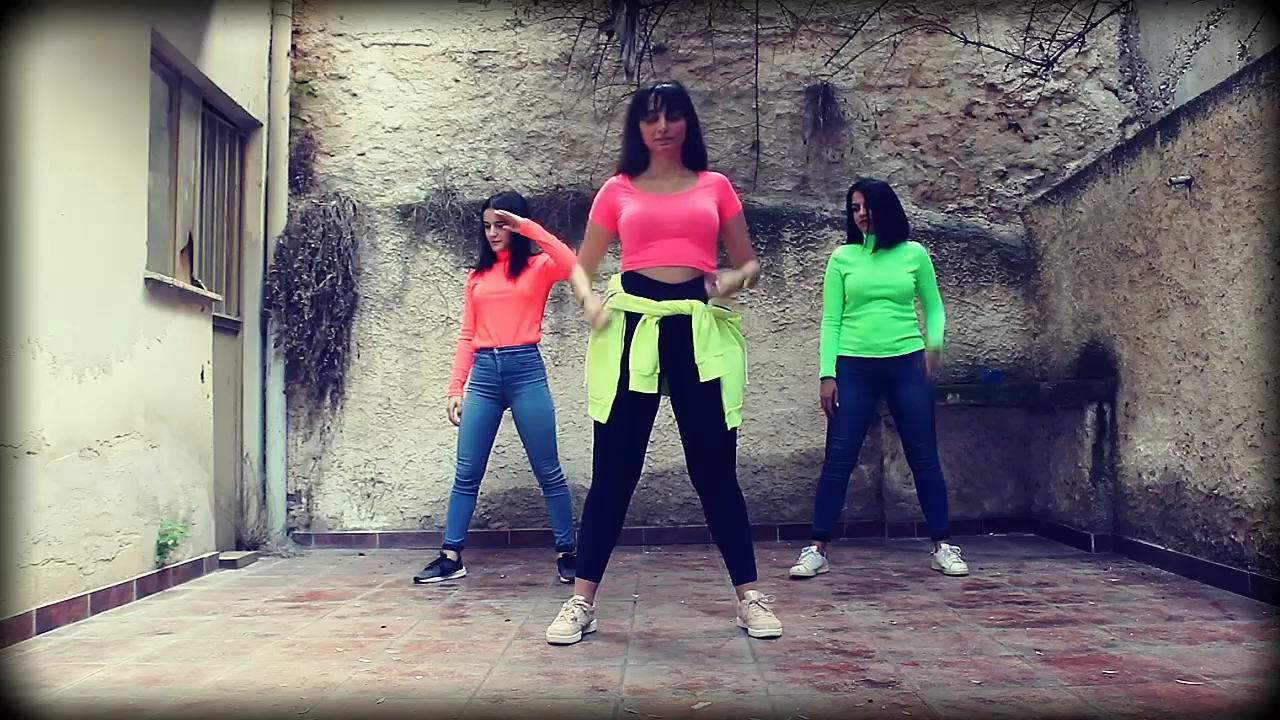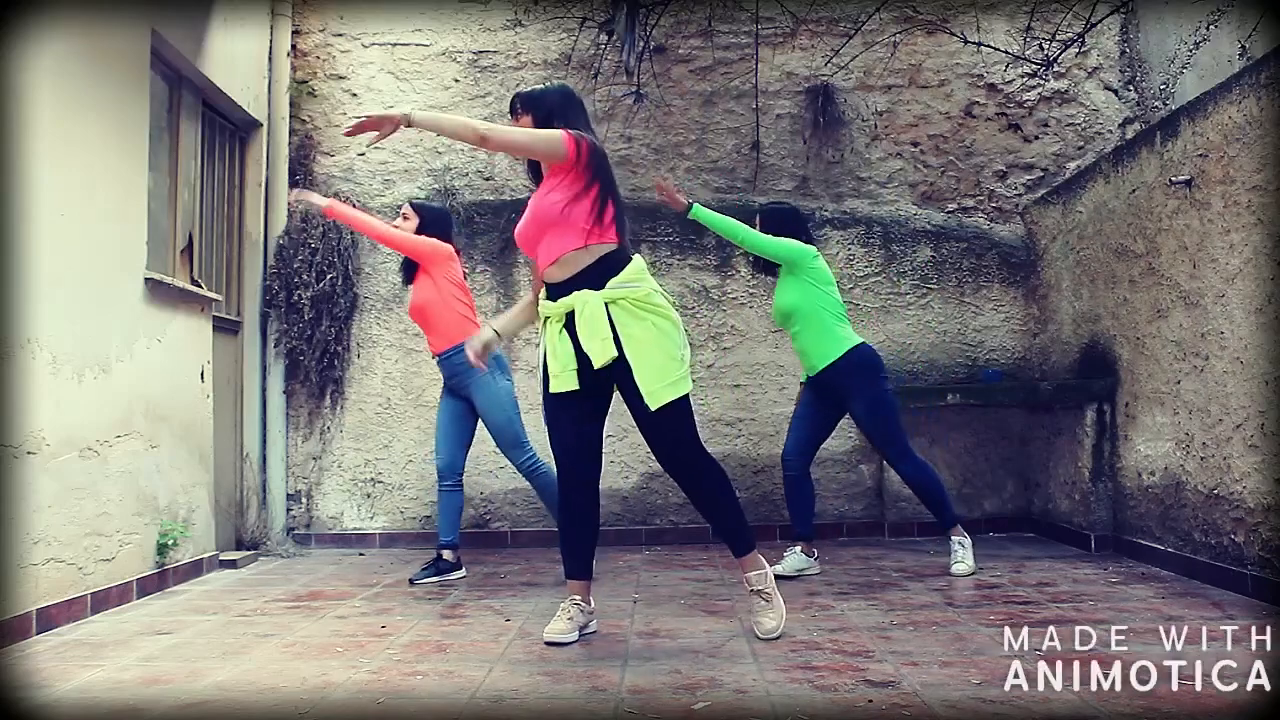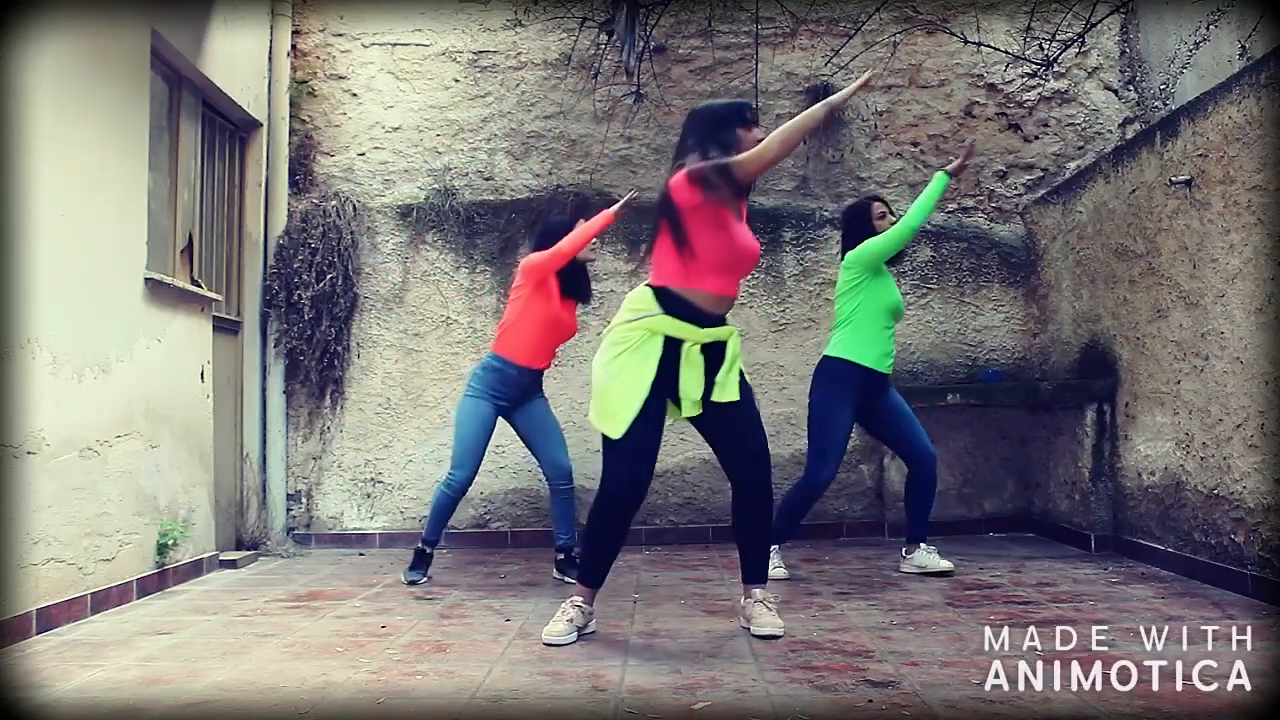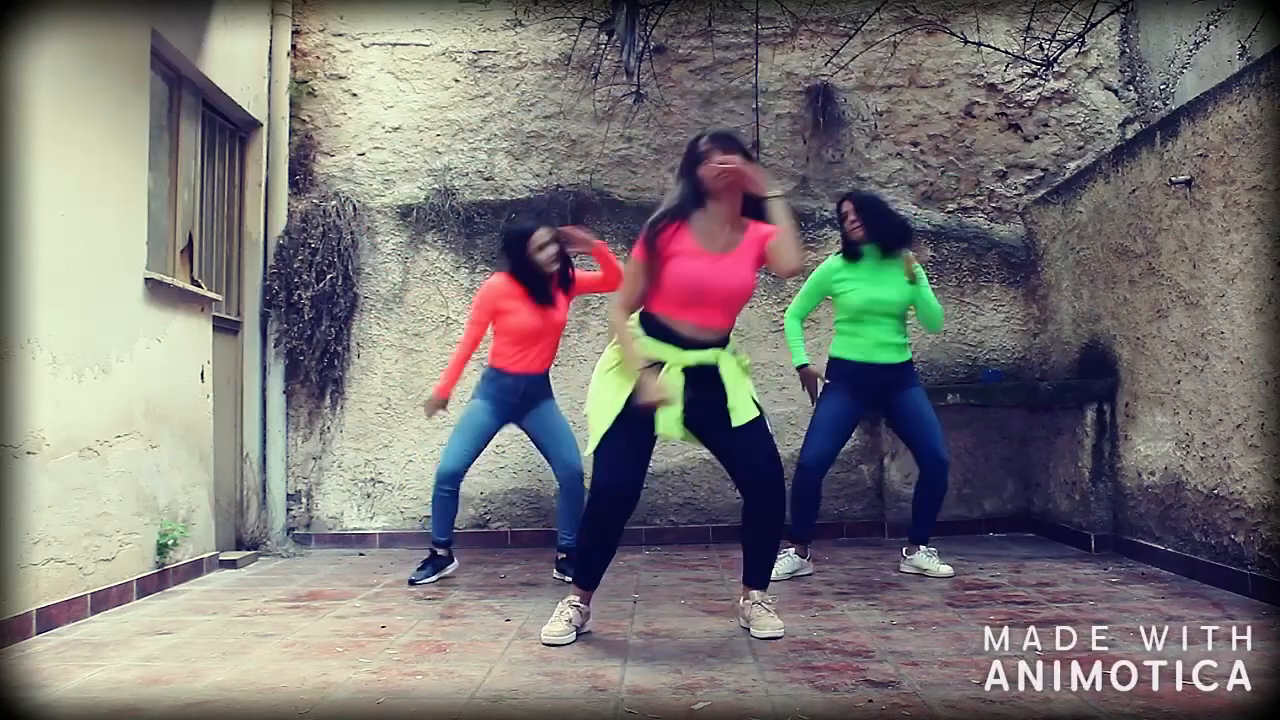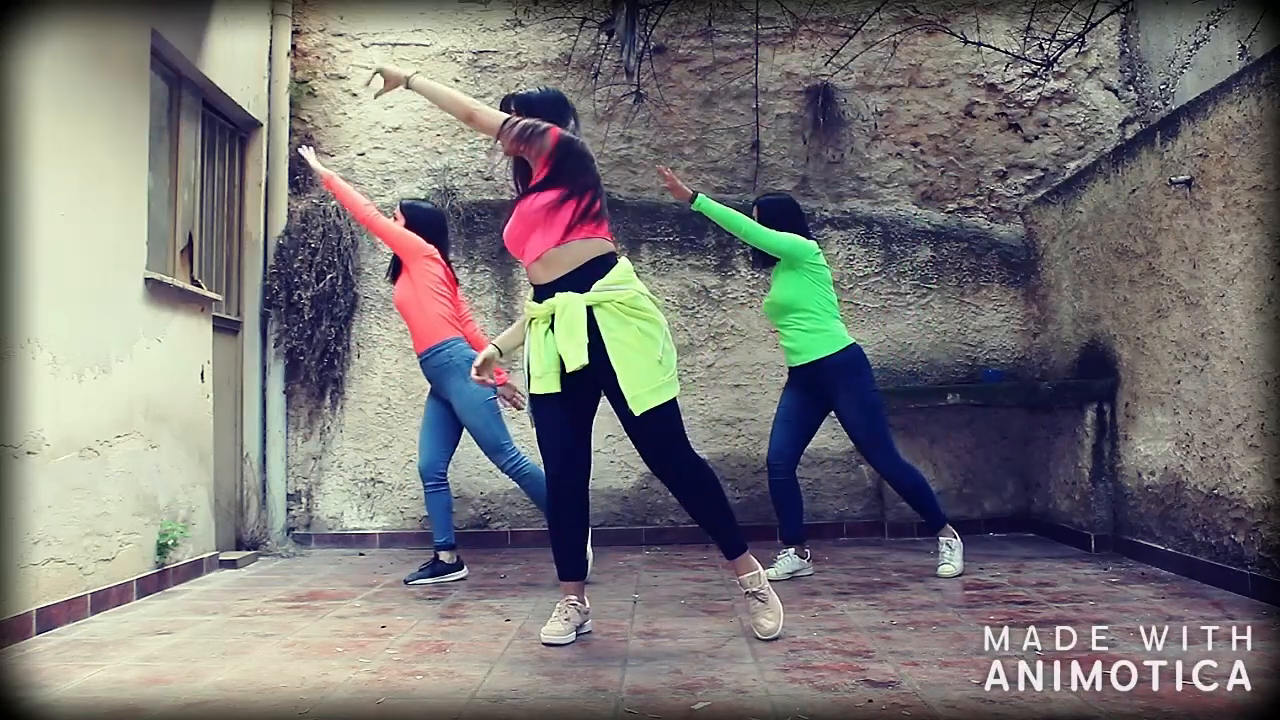
dt=1s
person 1, frame 1
left shoulder: (715, 187)
right shoulder: (617, 190)
left elbow: (751, 261)
right elbow: (581, 263)
left wrist: (735, 278)
right wrist: (590, 298)
left hip: (701, 330)
right hip: (632, 327)
left knee: (715, 469)
right knee: (613, 470)
left ankle: (749, 594)
right ankle: (582, 600)
person 1, frame 2
left shoulder: (575, 150)
right shoulder: (541, 197)
left elbow: (480, 133)
left wrist: (406, 117)
right wrist: (494, 331)
left hip: (621, 313)
right hip: (567, 330)
left knee: (680, 451)
right knee: (574, 471)
left ankle: (754, 570)
right ankle: (578, 601)
person 1, frame 3
left shoulder: (734, 202)
right shoulder: (693, 184)
right elbow: (767, 155)
right wrist: (832, 102)
left hip: (711, 347)
right hip: (652, 343)
left knee: (752, 472)
right knee: (625, 482)
left ankle: (754, 595)
right ankle: (581, 601)
person 1, frame 4
left shoulder: (759, 234)
right shoulder: (667, 227)
left elbow: (790, 266)
right elbow: (620, 310)
left wrist: (771, 199)
right wrist: (644, 374)
left hip: (711, 374)
right hip: (646, 366)
left knee: (766, 481)
right knee: (613, 491)
left ankle: (754, 596)
right ankle: (578, 601)
person 1, frame 5
left shoulder: (564, 158)
right shoulder: (533, 198)
left elbow: (472, 112)
left wrist: (407, 78)
right wrist: (498, 347)
left hip: (610, 315)
right hip: (556, 334)
left knee: (668, 454)
right knee: (562, 473)
left ankle: (749, 574)
right ankle: (573, 601)
person 2, frame 1
left shoulder: (914, 254)
right shoulder: (842, 257)
left elbow: (934, 308)
right elbow: (831, 321)
left wrist: (934, 344)
right wrist: (828, 374)
left hip: (907, 365)
right hip: (855, 367)
left knee: (924, 458)
right knee: (838, 459)
left ankle: (942, 546)
right ankle: (817, 549)
person 2, frame 2
left shoulder: (802, 254)
right shoulder: (789, 276)
left elbow: (745, 236)
left wrist: (689, 208)
right wrist: (805, 380)
left hip: (855, 369)
right hip: (823, 381)
left knee: (900, 457)
right knee: (793, 461)
left ankle: (957, 535)
right ankle: (805, 551)
person 2, frame 3
left shoulder: (880, 273)
right shoulder: (859, 258)
right elbow: (911, 225)
left wrist: (888, 372)
right wrist: (946, 176)
left hip: (875, 384)
right hip: (839, 378)
left knee: (924, 459)
right knee: (820, 474)
left ankle: (914, 550)
right ankle: (772, 547)
person 2, frame 4
left shoulder: (904, 263)
right shoulder: (835, 267)
left elbow: (935, 323)
right elbow: (793, 315)
left wrist: (916, 278)
right wrist: (802, 363)
left hip: (899, 377)
right hip: (847, 377)
left knee: (936, 460)
right knee: (812, 461)
left ankle: (917, 550)
right ankle: (798, 551)
person 2, frame 5
left shoulder: (803, 250)
right shoulder: (782, 269)
left elbow: (746, 230)
left wrist: (693, 198)
left hip: (842, 368)
right hip: (803, 378)
left knee: (885, 460)
right knee: (778, 463)
left ankle: (945, 534)
right ankle: (796, 552)
person 3, frame 1
left shoulder: (538, 267)
right shoulder: (477, 275)
left elbow: (570, 263)
right elbow: (467, 335)
left wrist: (526, 226)
right wrist: (455, 387)
left hip: (525, 370)
right hip: (483, 374)
left knee: (547, 471)
right knee: (467, 472)
left ankle: (567, 554)
right ankle: (451, 557)
person 3, frame 2
left shoulder: (440, 252)
right shoulder: (423, 274)
left elbow: (381, 231)
left wrist: (326, 204)
left hip: (478, 368)
right hip: (454, 377)
left knee: (523, 458)
right knee: (447, 469)
right ankle: (449, 557)
person 3, frame 3
left shoulder: (572, 295)
right shoulder: (534, 269)
right elbow: (561, 252)
right wrist: (609, 214)
left hip: (529, 391)
right hip: (490, 381)
left knee: (560, 471)
right knee: (460, 477)
left ankle: (565, 557)
right ankle: (425, 549)
person 3, frame 4
left shoulder: (563, 283)
right shoulder: (498, 287)
left elbow: (614, 279)
right elbow: (468, 342)
left wrist: (594, 246)
right wrist: (443, 390)
left hip: (538, 394)
right hip: (496, 392)
left knee: (572, 471)
right knee: (449, 470)
left ankle: (566, 557)
right ankle: (441, 553)
person 3, frame 5
left shoulder: (422, 252)
right shoulder: (425, 270)
left elbow: (367, 214)
right elbow: (468, 325)
left wrist: (324, 173)
right wrist: (498, 376)
left hip: (456, 367)
right hip: (442, 376)
left knee: (506, 458)
right knee: (430, 469)
right ankle: (446, 559)
